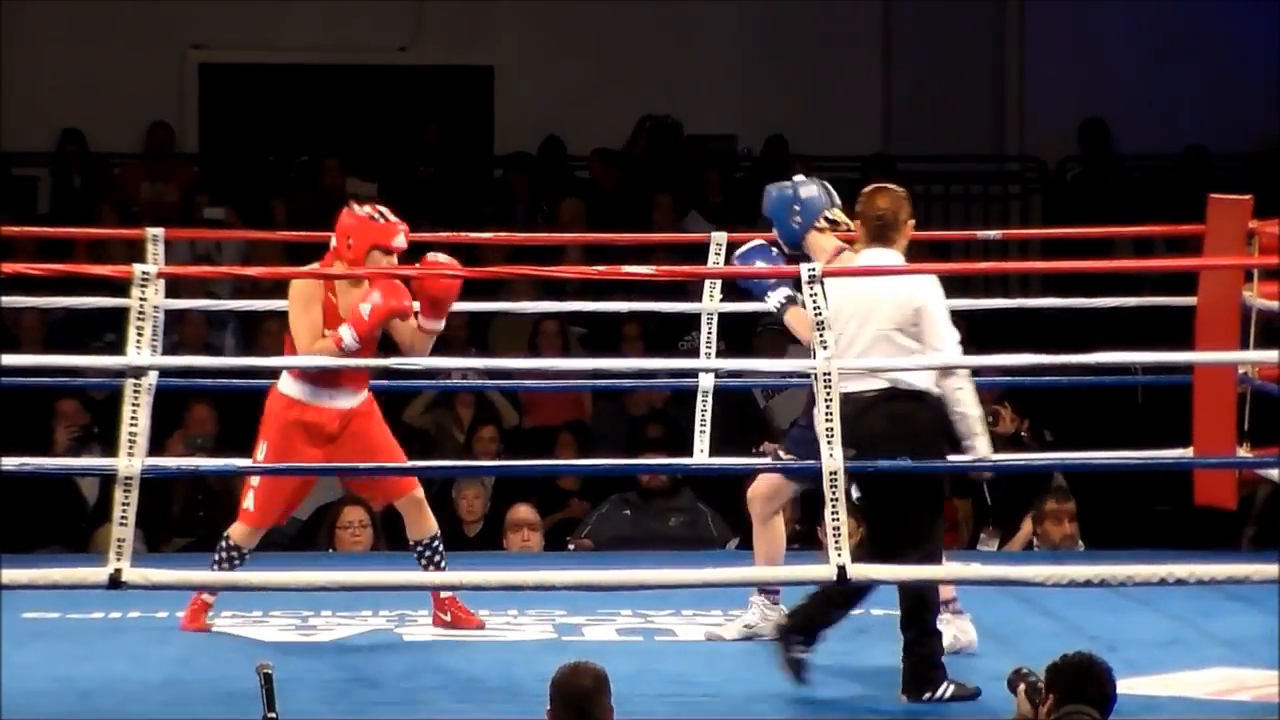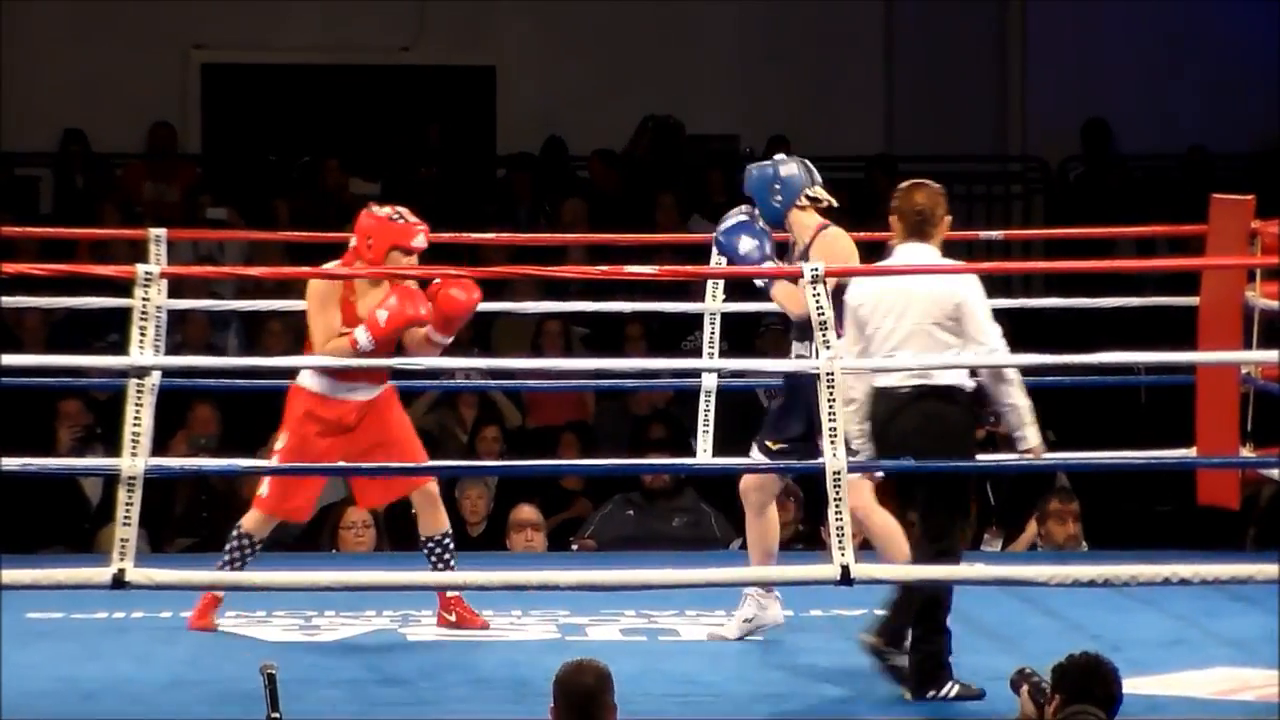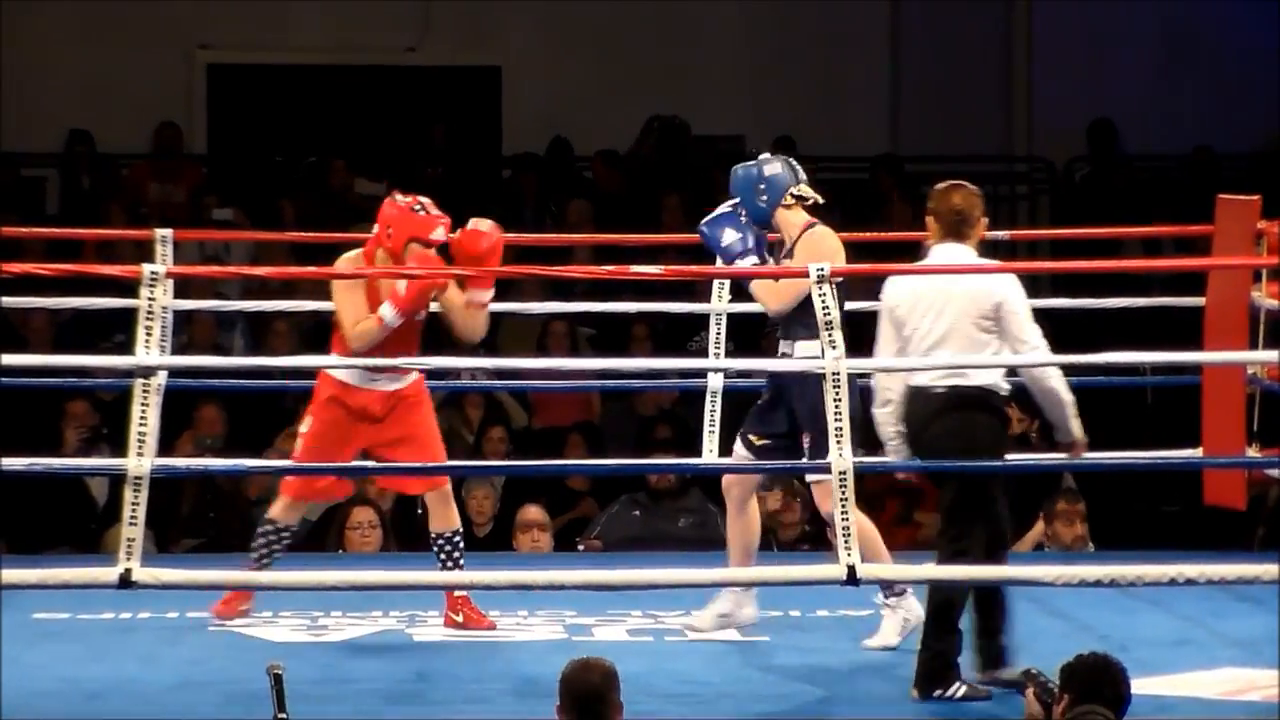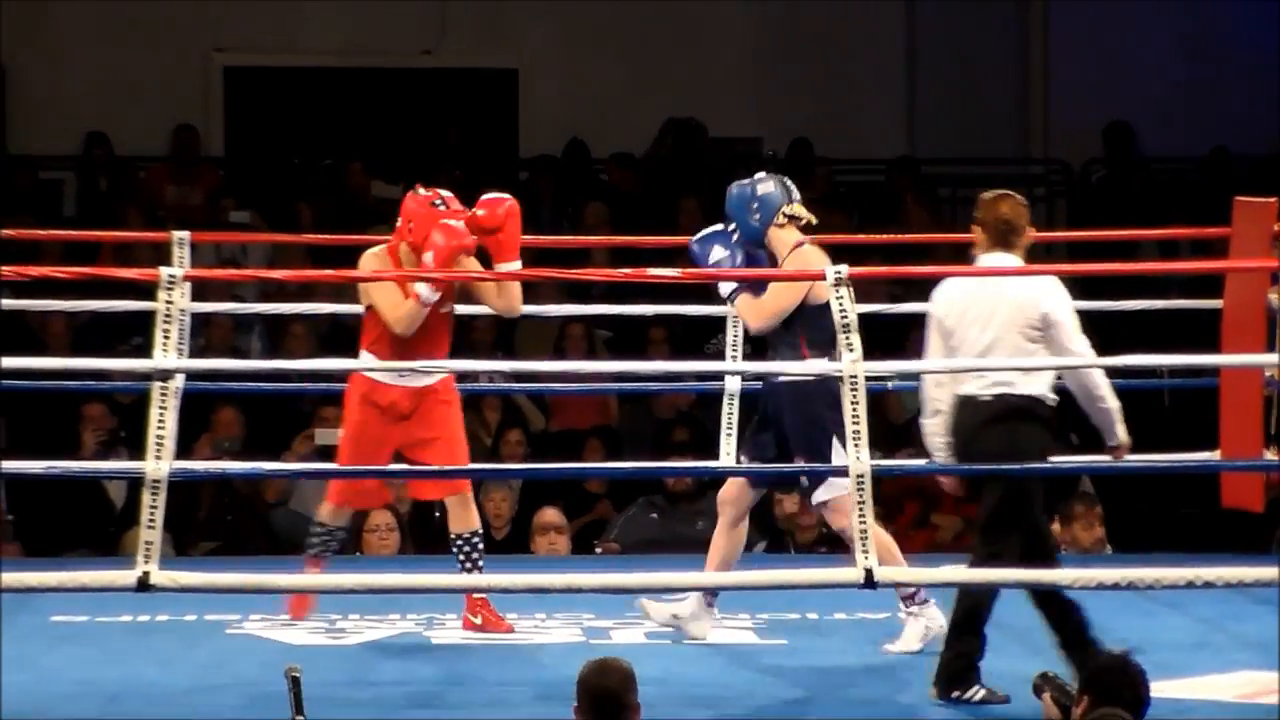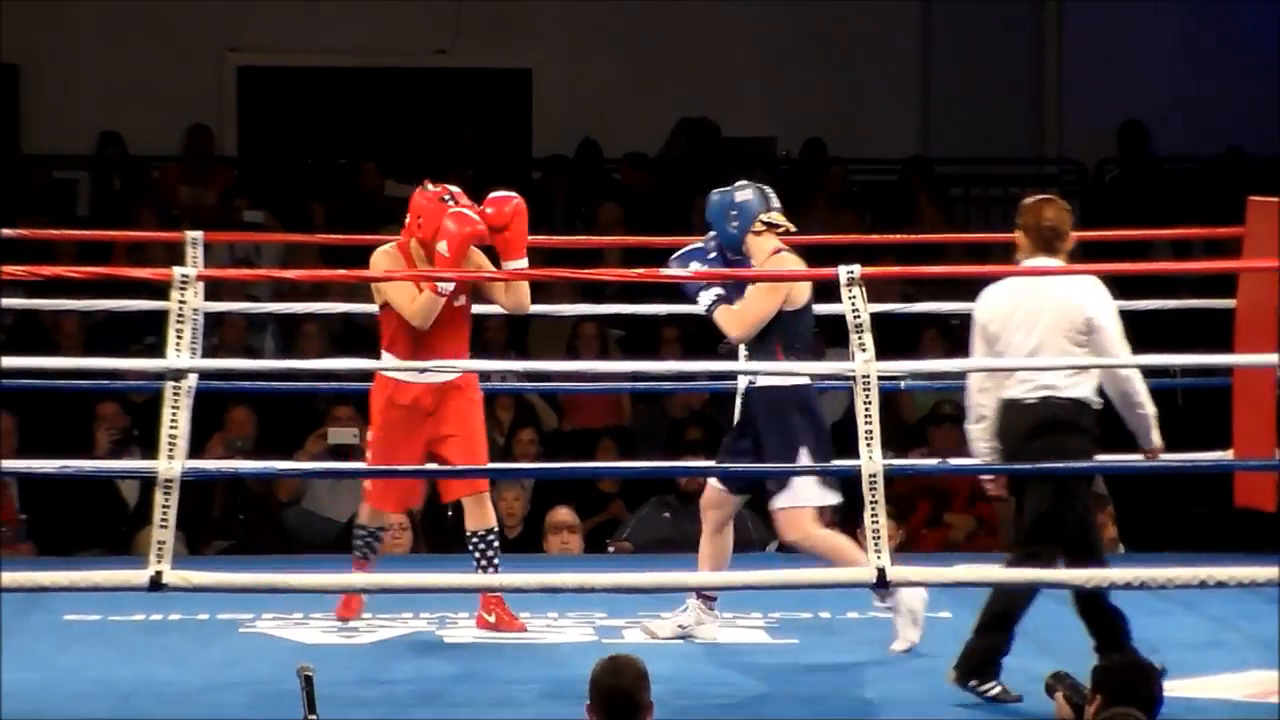
dt=0.1s
person 1, frame 1
left shoulder: (829, 284)
right shoulder: (916, 283)
right elbow: (947, 368)
right wrist: (977, 442)
left hip: (850, 417)
right hip: (903, 417)
left knee: (881, 544)
right knee: (919, 546)
left ankle: (803, 626)
right ankle: (923, 676)
person 1, frame 2
left shoulder: (864, 283)
right shoulder: (957, 279)
left elbow: (851, 372)
right elbow: (993, 361)
left wrist: (862, 444)
right wrist: (1026, 430)
left hip: (888, 413)
right hip: (941, 412)
left knee: (936, 534)
right knee: (940, 541)
left ankle: (892, 633)
right ankle: (928, 673)
person 1, frame 3
left shoulder: (900, 282)
right shoulder: (995, 279)
left elbow: (886, 372)
right elbow: (1035, 358)
left wrist: (895, 445)
right wrist: (1071, 423)
left hip: (922, 414)
right hip: (974, 414)
left knee: (987, 533)
right knee: (965, 542)
left ankle: (992, 655)
right ankle: (935, 674)
person 1, frame 4
left shoulder: (949, 292)
right shoulder: (1043, 288)
left elbow: (936, 382)
right elbow: (1081, 367)
left wrist: (944, 454)
right wrist: (1115, 429)
left hip: (971, 422)
right hip: (1019, 420)
left knee: (1033, 542)
right knee: (998, 549)
left ankle: (1084, 653)
right ankle: (956, 673)
person 1, frame 5
left shoulder: (994, 297)
right shoulder: (1086, 291)
left elbow: (980, 386)
right elbow: (1120, 371)
left wrist: (987, 458)
right wrist: (1149, 434)
left hip: (1017, 424)
right hip: (1065, 425)
left knee: (1082, 545)
right knee: (1035, 552)
left ankle: (1118, 656)
right ankle: (978, 665)
person 2, frame 1
left shoulder: (848, 265)
right shoulder: (818, 266)
left elbow: (816, 334)
left wrist: (776, 291)
left hip: (858, 400)
right hip: (828, 402)
left knee: (889, 514)
right knee: (761, 497)
left ankle: (952, 619)
right ankle: (765, 608)
person 2, frame 2
left shoulder: (831, 240)
right shoulder: (801, 244)
left elbow: (799, 306)
left wrist: (761, 265)
right wrist: (759, 263)
right hip: (804, 381)
left knee: (857, 503)
right knee: (755, 486)
right ankle: (762, 602)
person 2, frame 3
left shoulder: (817, 238)
right shoulder: (790, 241)
left elbow: (777, 300)
left wrist: (741, 255)
right wrist: (743, 249)
left hip: (818, 379)
right hip: (790, 376)
left knee: (832, 502)
right knee: (736, 482)
left ankle: (900, 602)
right ankle: (737, 597)
person 2, frame 4
left shoulder: (807, 258)
right shoulder: (785, 259)
left elbow: (760, 319)
right elbow: (767, 316)
left wrist: (729, 275)
right wrist: (742, 265)
left hip: (813, 397)
right hip: (783, 396)
left knee: (845, 518)
right knee: (732, 499)
left ankle: (922, 609)
right ankle: (699, 608)
person 2, frame 5
left shoulder: (783, 264)
right shoulder: (763, 267)
left elbow: (739, 328)
right elbow: (747, 322)
left wrist: (705, 290)
right wrist: (719, 282)
left hip: (789, 403)
right hip: (764, 401)
left knee: (798, 529)
right knee: (714, 506)
left ankle: (899, 595)
right ankle: (700, 612)
person 3, frame 1
left shoulder: (384, 286)
right shoulder: (309, 283)
left elbow: (416, 349)
right elbow: (309, 354)
left wrist: (434, 309)
right wrist: (360, 325)
left hip: (354, 411)
right hip: (296, 412)
left knee: (412, 498)
right knee: (256, 516)
left ankle: (444, 600)
right ankle: (204, 598)
person 3, frame 2
left shoulder: (404, 287)
right shoulder: (329, 281)
left elbow: (422, 354)
right elbow: (326, 354)
left wrist: (443, 326)
right wrist: (381, 325)
left hip: (374, 402)
right hip: (316, 403)
left knee: (427, 493)
right knee: (270, 505)
left ankle: (449, 601)
right ankle: (215, 595)
person 3, frame 3
left shoulder: (430, 274)
right shoulder: (352, 267)
left elbow: (473, 332)
right elbow: (357, 339)
left wrist: (480, 276)
right wrist: (405, 297)
left hip: (403, 393)
right hip: (344, 390)
left knee: (440, 490)
right knee: (297, 492)
left ankle: (458, 602)
right ankle: (246, 585)
person 3, frame 4
left shoulder: (456, 260)
right shoulder: (376, 261)
left elbow: (509, 306)
right elbow: (402, 323)
left wrist: (505, 246)
right wrist: (435, 269)
left hip: (433, 389)
right hip: (376, 388)
left knee: (458, 491)
right knee: (344, 491)
left ankle: (476, 603)
right ankle: (310, 575)
person 3, frame 5
left shoulder: (468, 256)
right shoulder: (388, 259)
left elbow: (517, 304)
right elbow: (419, 316)
left wrist: (513, 247)
right wrist: (447, 261)
left hip: (455, 386)
right hip: (400, 388)
left knee: (476, 490)
right knee: (380, 494)
left ankle: (492, 603)
